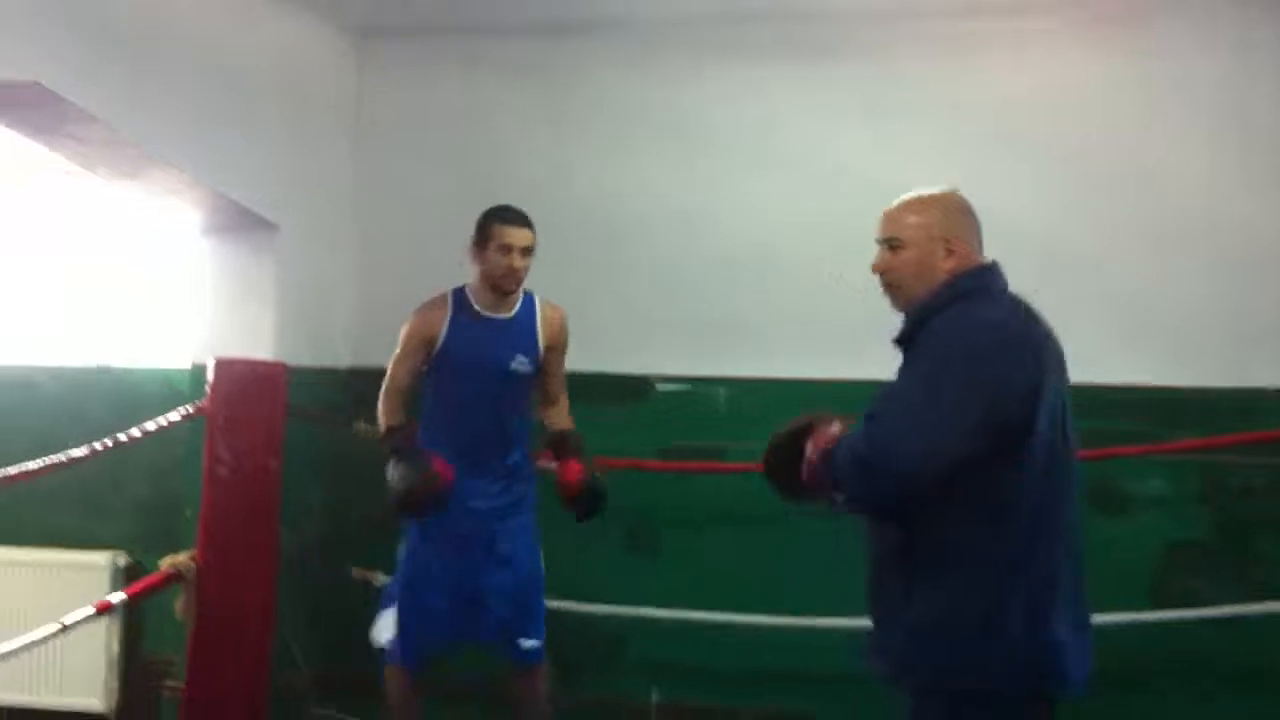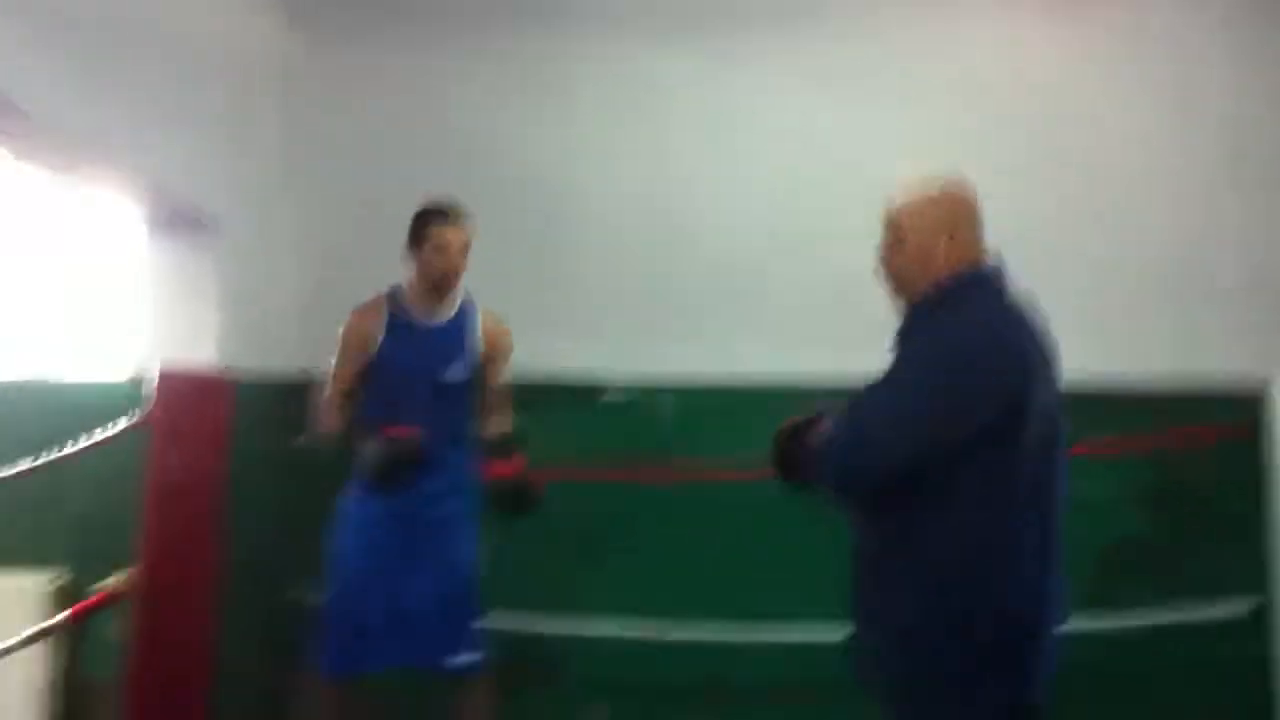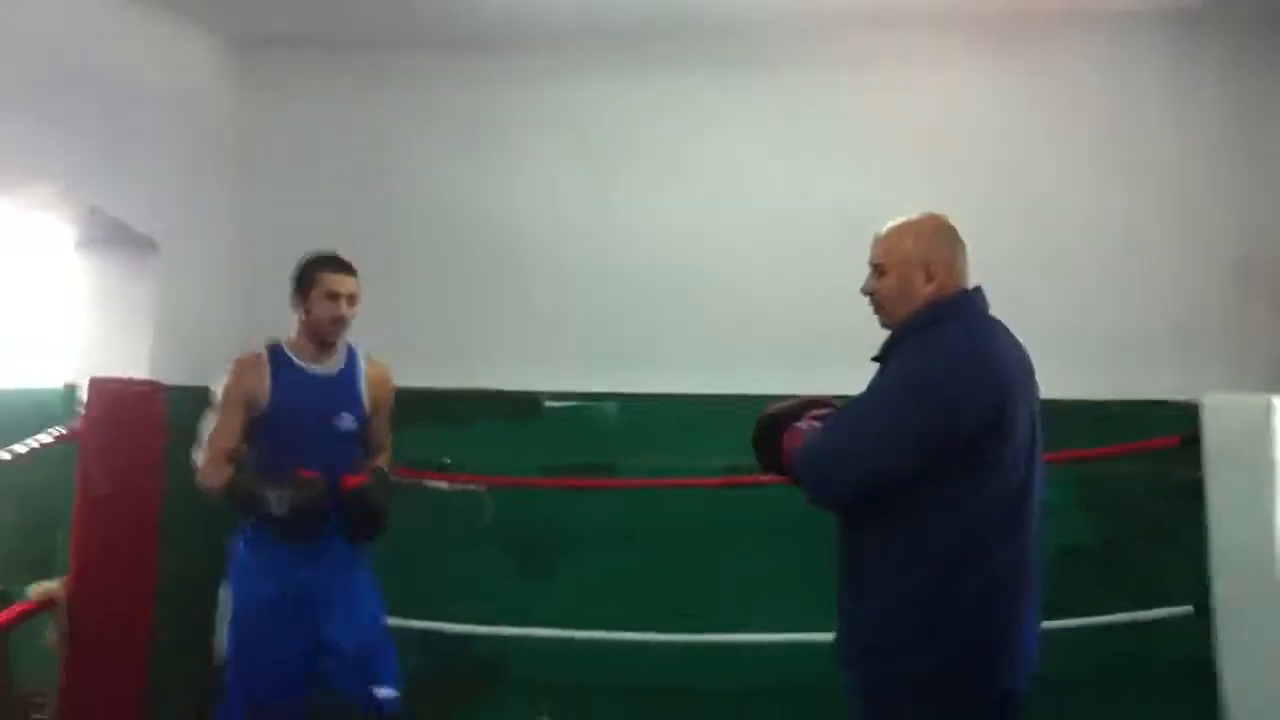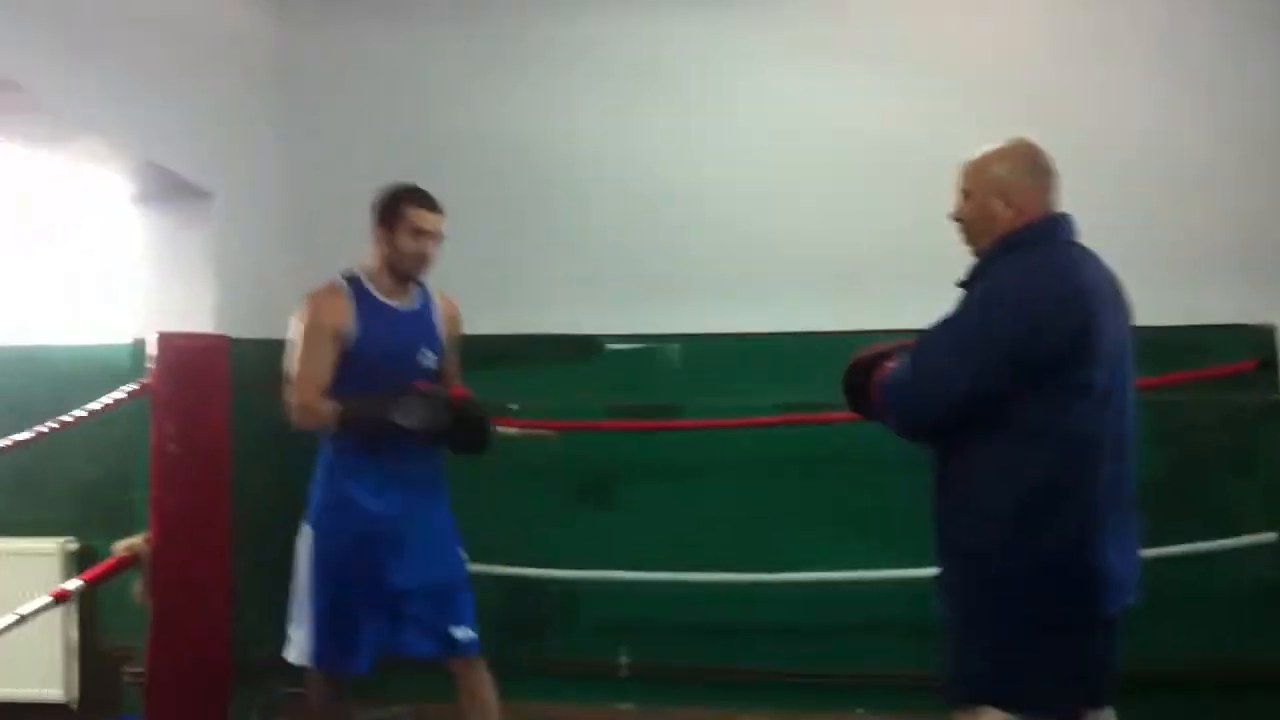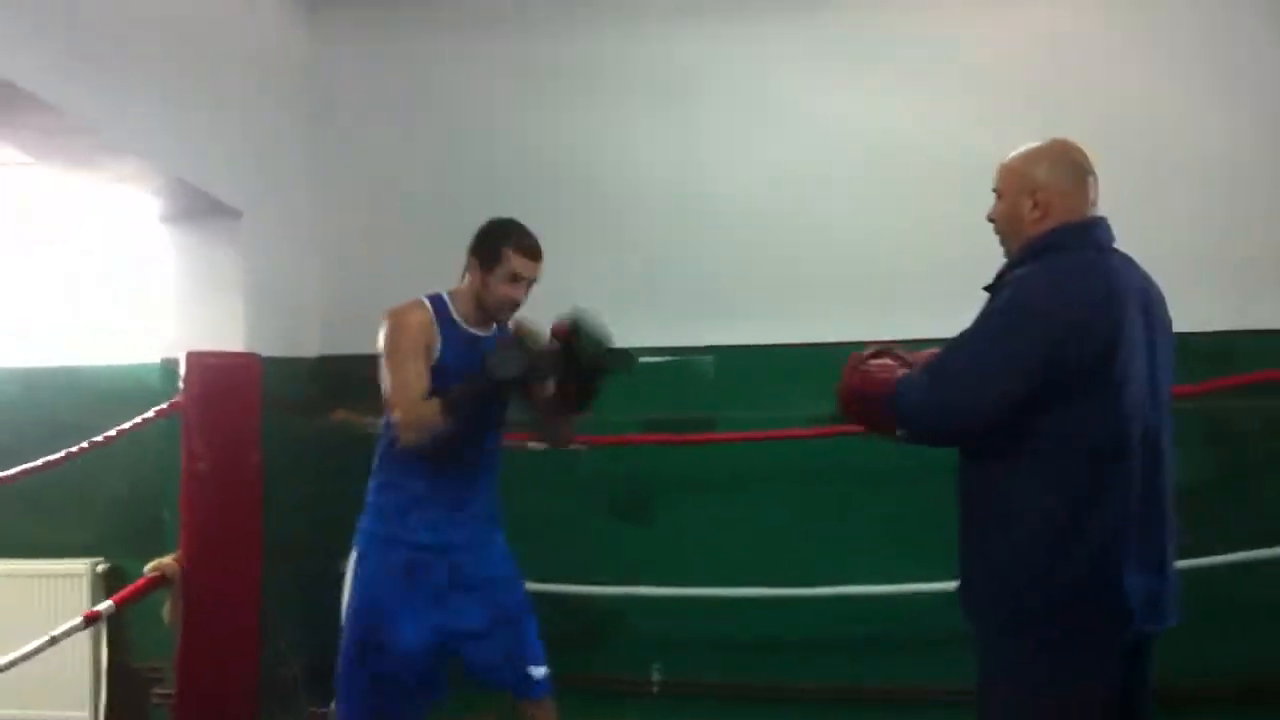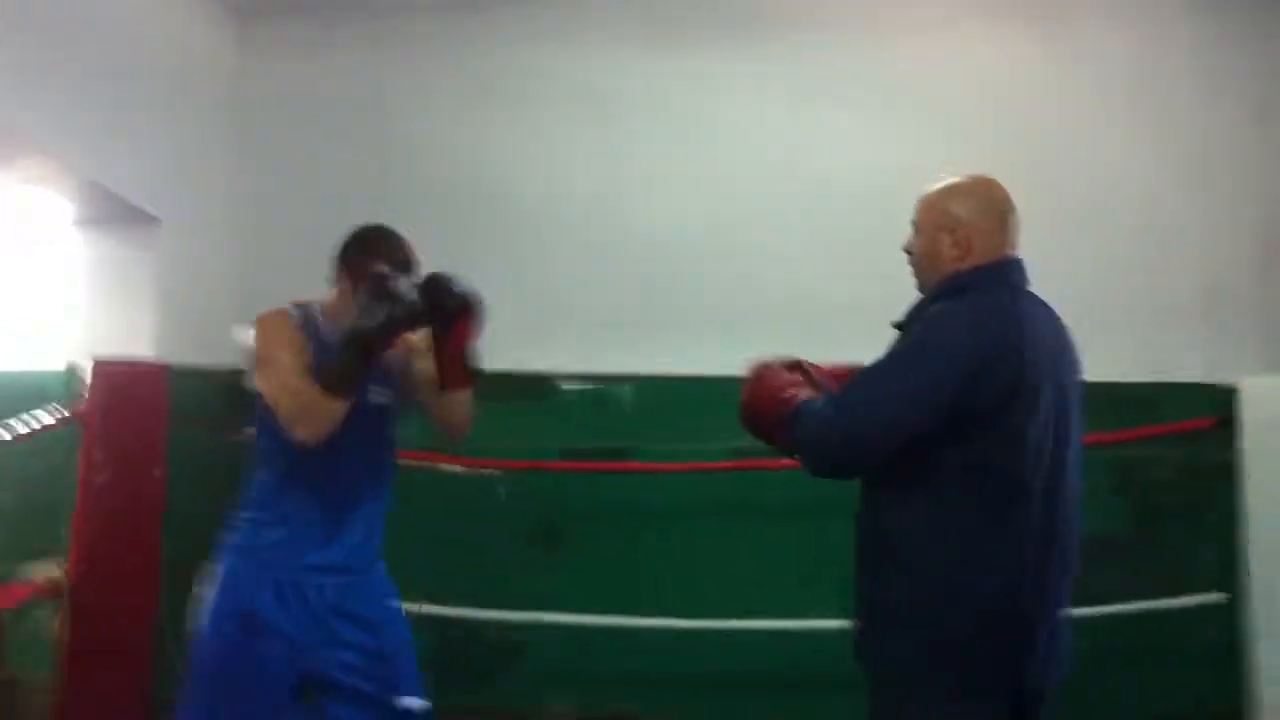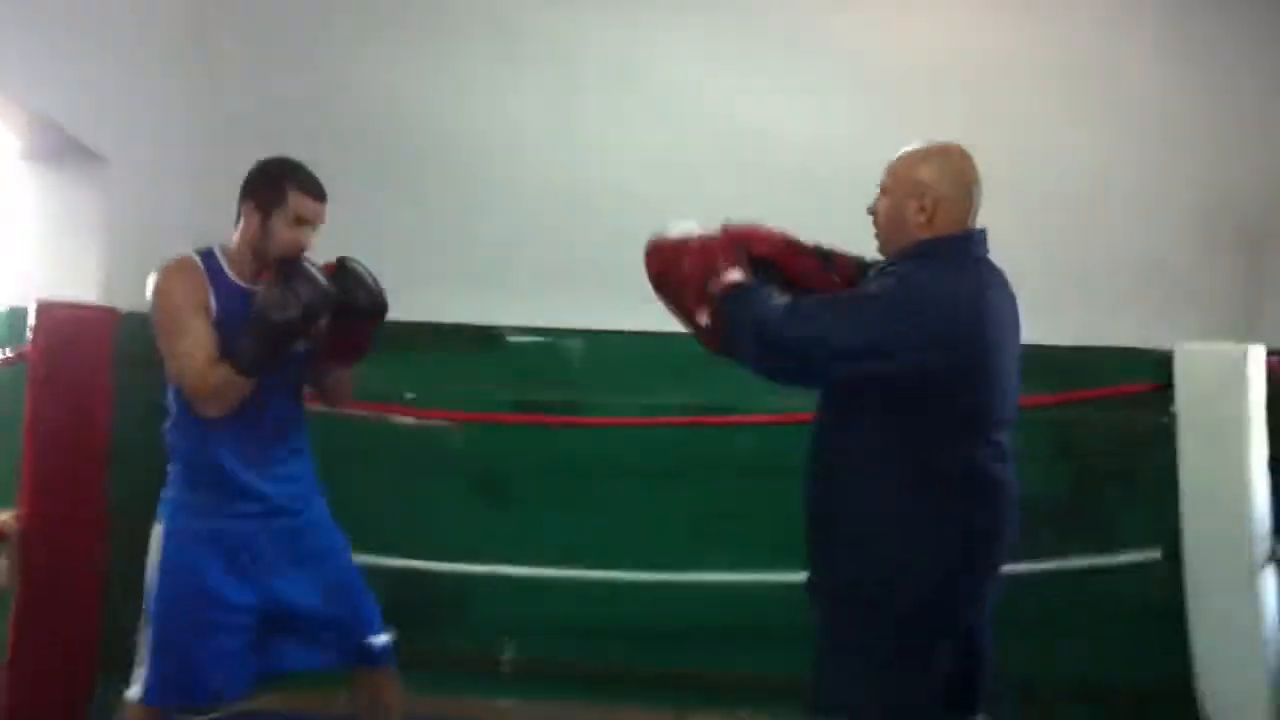
dt=0.3s
person 1, frame 1
left shoulder: (973, 336)
right shoulder: (989, 327)
left elbow: (890, 461)
right elbow: (937, 445)
left wrist: (825, 457)
right wrist: (849, 444)
left hip: (981, 628)
person 1, frame 2
left shoulder: (963, 336)
right shoulder: (995, 326)
left elbow: (862, 458)
left wrist: (823, 447)
right wrist: (845, 438)
left hip: (955, 619)
right hip: (984, 614)
person 1, frame 3
left shoulder: (939, 359)
right shoulder: (989, 347)
left elbow: (839, 472)
left wrist: (801, 445)
right wrist: (835, 430)
left hip: (925, 631)
right hip: (981, 618)
person 1, frame 4
left shoulder: (1020, 284)
right shoulder: (1084, 275)
left elbow: (922, 397)
left wrist: (886, 382)
right wrist: (915, 369)
left hip: (1017, 550)
right hip: (1079, 544)
person 1, frame 5
left shoulder: (1047, 290)
right shoulder: (1129, 282)
left elbow: (945, 407)
left wrist: (887, 390)
right wrist: (932, 369)
left hip: (1050, 575)
right hip: (1119, 563)
person 1, frame 6
left shoulder: (959, 330)
right shoulder: (1038, 324)
left elbow: (848, 437)
left wrist: (791, 404)
right wrist: (835, 389)
left hip: (946, 615)
right hip: (1013, 602)
person 1, frame 7
left shoulder: (926, 299)
right shoulder: (973, 284)
left elbow: (805, 339)
right elbow: (868, 307)
left wrist: (731, 291)
left hip: (900, 556)
right hip: (948, 547)
person 2, frame 1
left shoulder: (549, 322)
right shoulder: (435, 317)
right elbow: (391, 396)
left wrist: (570, 458)
right wrist: (400, 459)
left hip: (508, 503)
right hip: (435, 499)
left knee: (527, 645)
right knee: (408, 642)
person 2, frame 2
left shoulder: (486, 330)
right shoulder: (370, 321)
left elbow: (495, 408)
right elbow: (333, 405)
left wrist: (505, 457)
right wrist: (364, 441)
left hip: (446, 507)
right hip: (374, 504)
left knee: (464, 658)
right knee: (344, 656)
person 2, frame 3
left shoulder: (372, 381)
right shoulder: (253, 375)
right elbow: (209, 467)
left wrist: (373, 488)
right wrist: (262, 494)
left hip: (341, 562)
right hip: (265, 563)
person 2, frame 4
left shoulder: (442, 313)
right shoulder: (331, 307)
right elbow: (303, 407)
left wrist: (460, 418)
right wrist: (383, 415)
left hip: (421, 500)
right hip: (345, 506)
left knee: (464, 651)
right knee: (328, 655)
person 2, frame 5
left shoulder: (519, 337)
right shoulder: (412, 323)
left elbow: (555, 427)
right elbow: (409, 428)
right wrist: (481, 384)
left hip: (476, 540)
right hip: (396, 541)
person 2, frame 6
left shoulder: (403, 343)
right shoulder: (279, 332)
left elbow: (453, 426)
right elbow: (305, 426)
left wrist: (453, 339)
right wrist: (360, 347)
left hip: (353, 567)
right hip: (267, 562)
person 2, frame 7
left shoulder: (299, 282)
right shoulder: (182, 281)
left elbow: (334, 389)
right elbow: (209, 398)
left wrist: (349, 327)
right wrist: (273, 328)
left hip: (295, 509)
right hip: (205, 518)
left knee: (374, 655)
